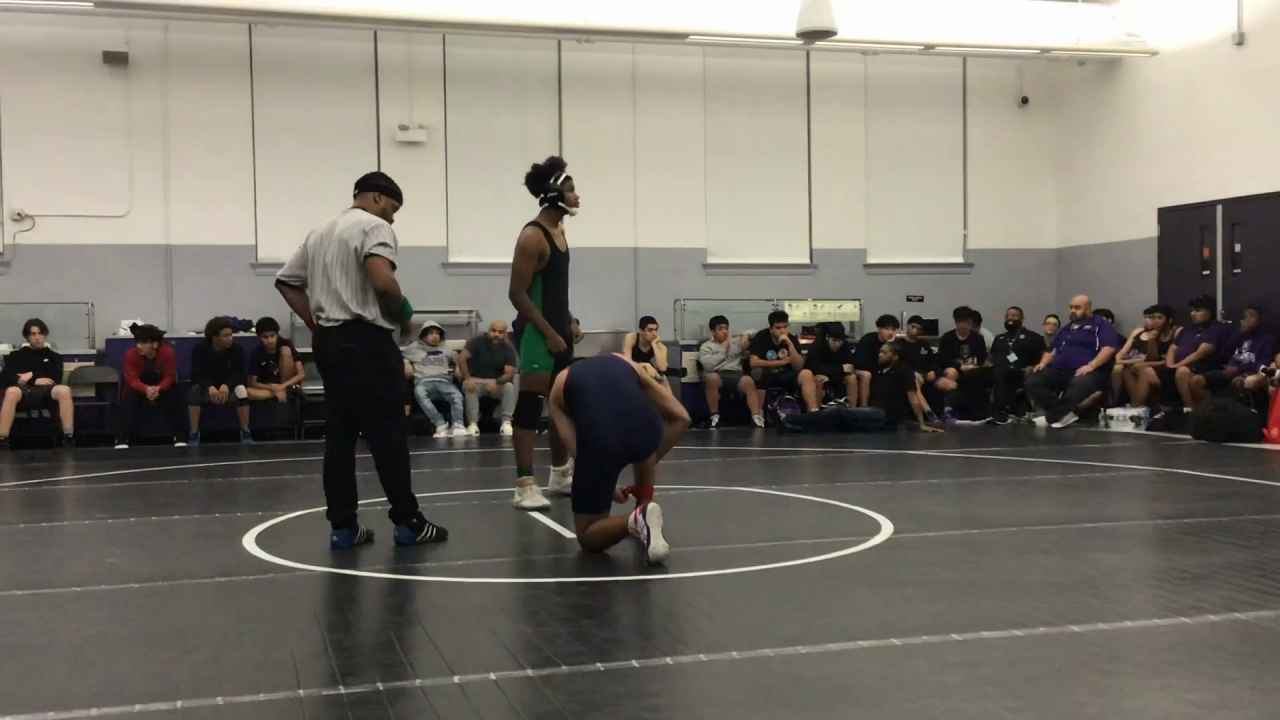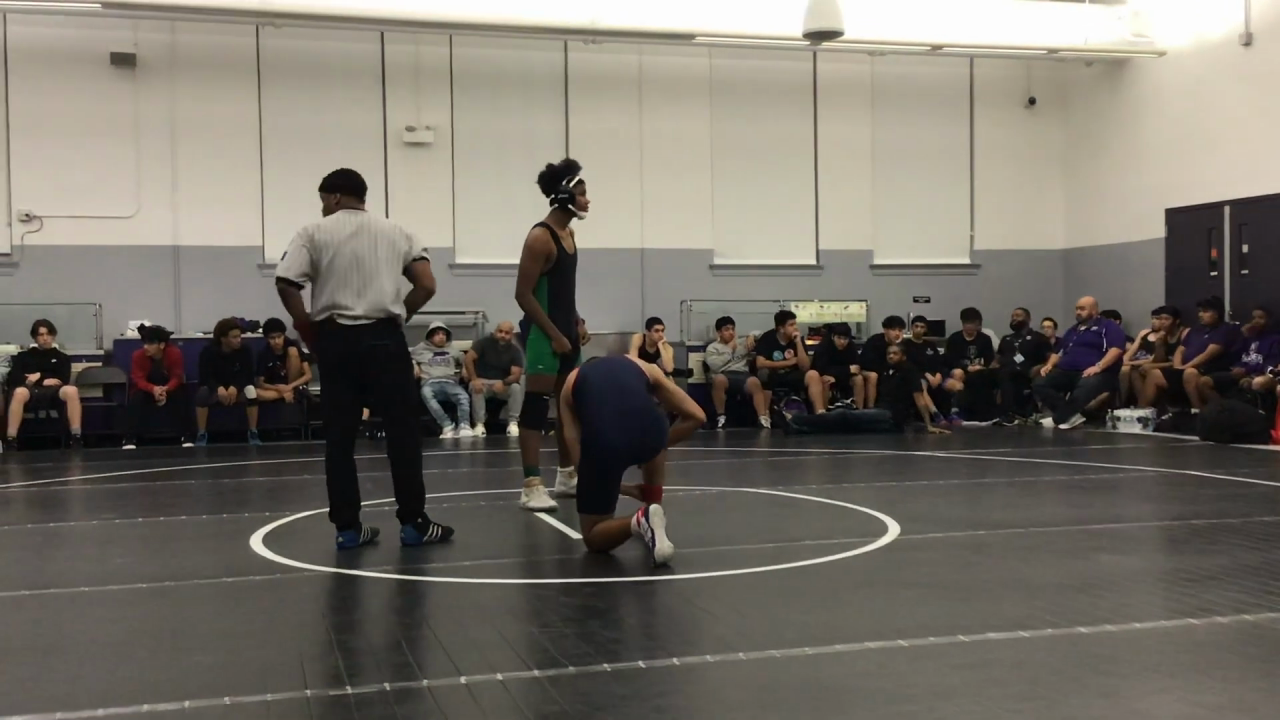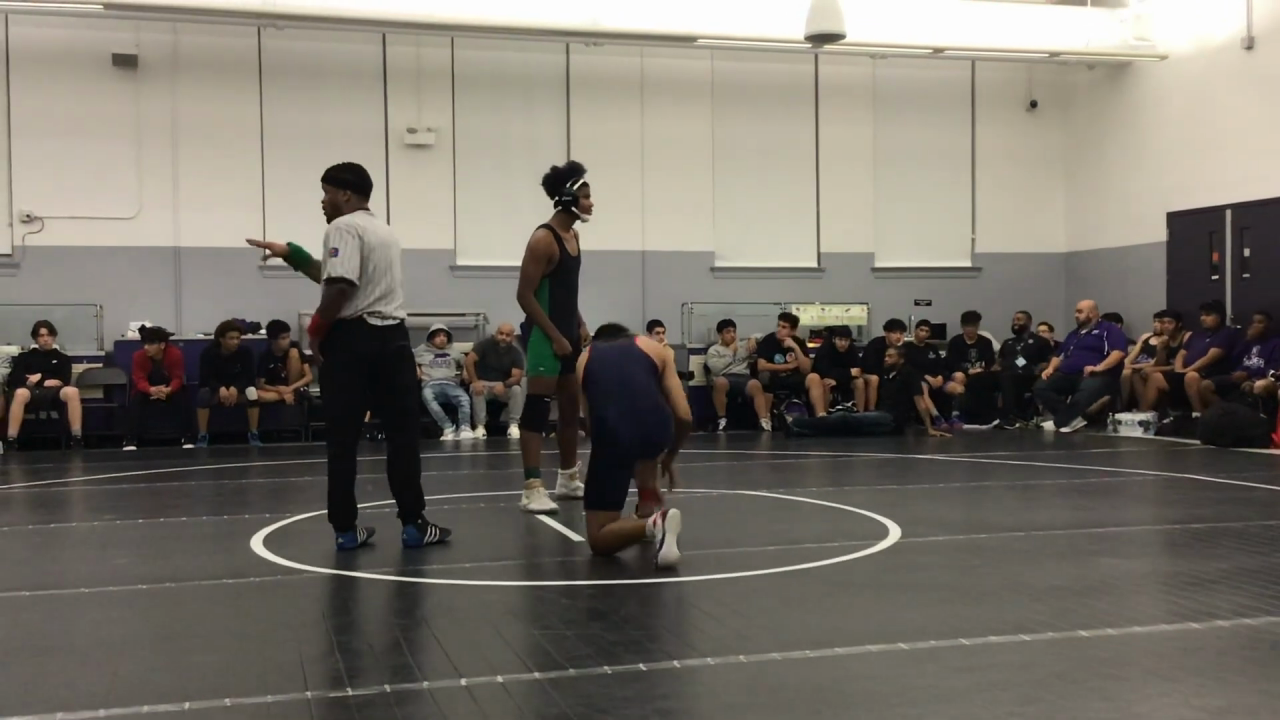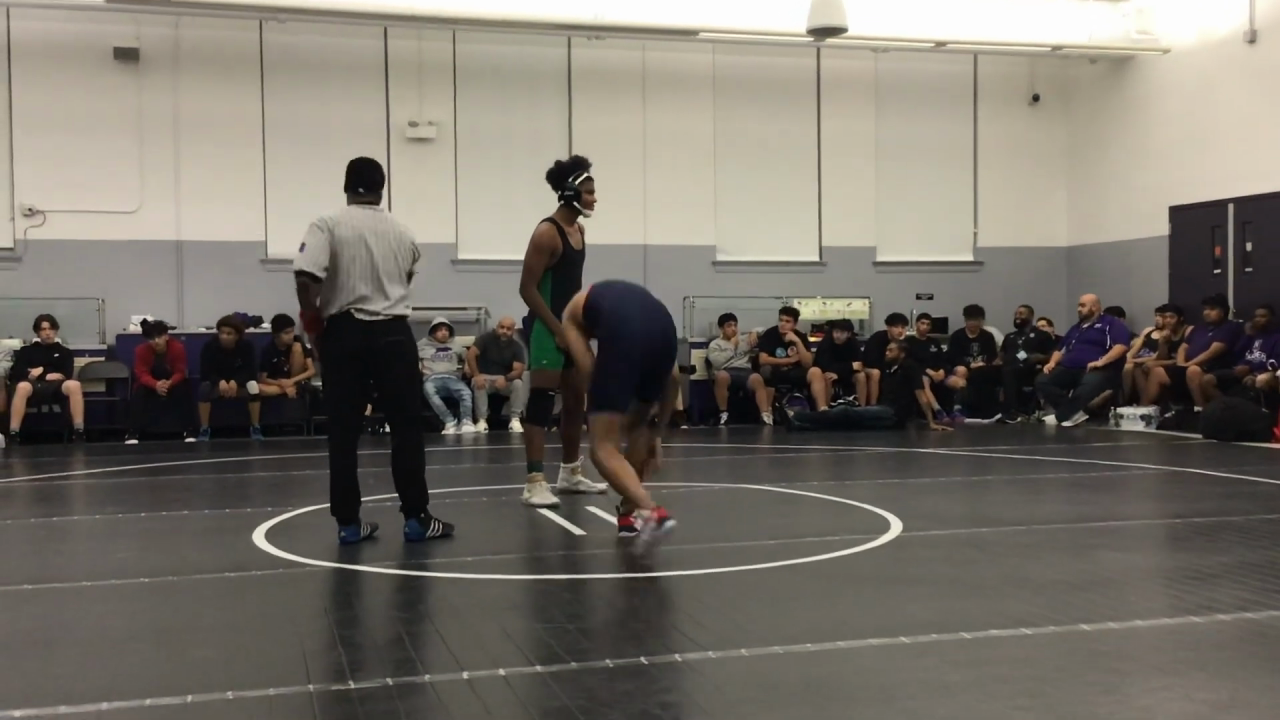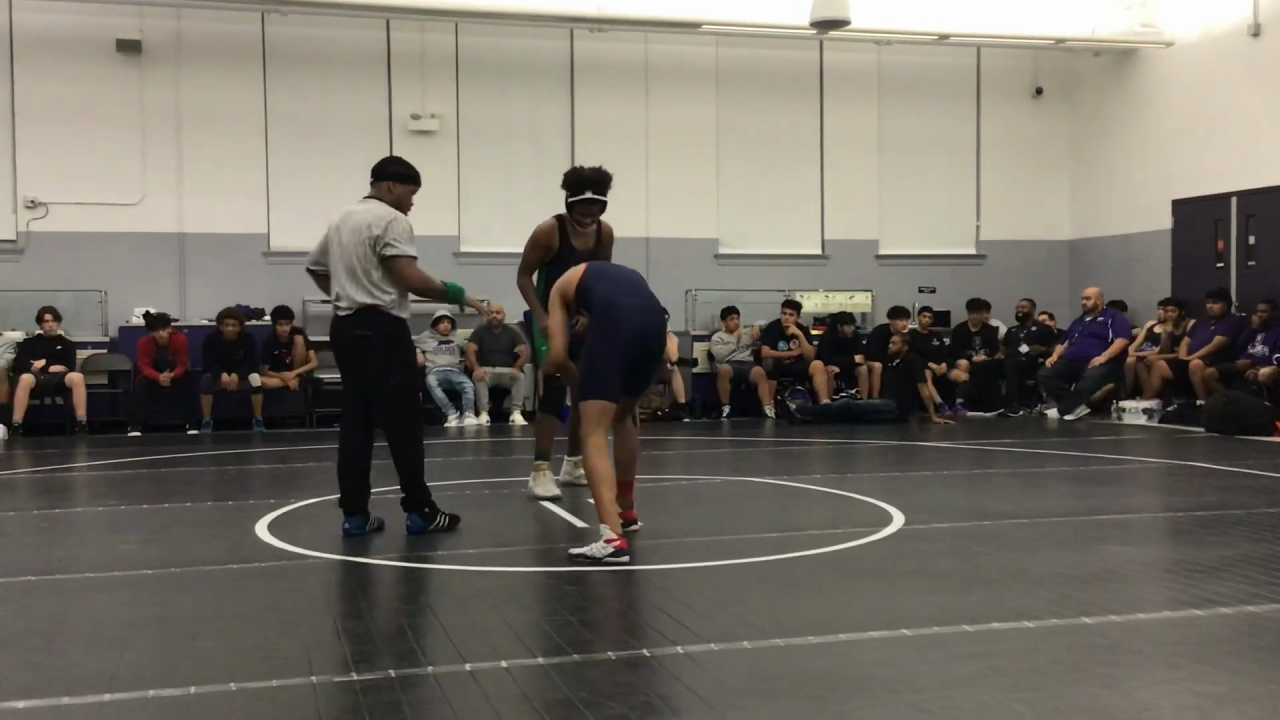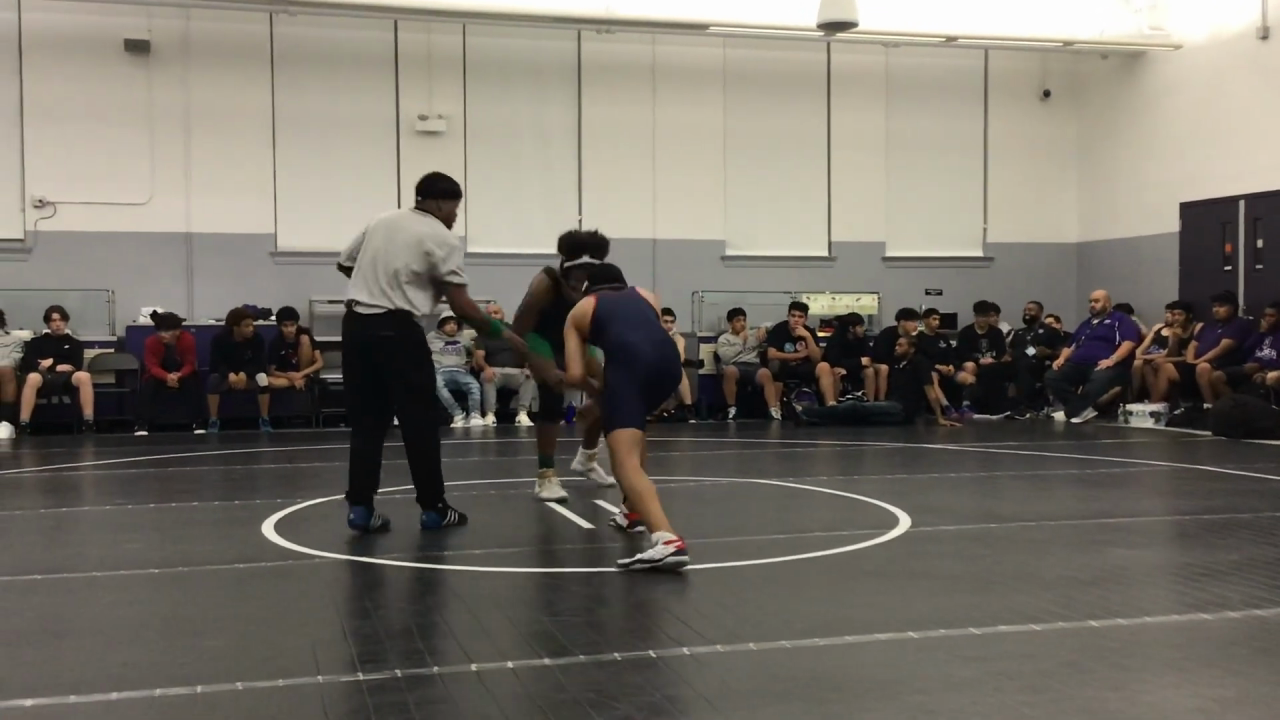
dt=0.5s
person 1, frame 1
left shoulder: (319, 233)
right shoulder: (374, 227)
left elbow: (286, 282)
right elbow: (382, 282)
left wrist: (315, 322)
right wrist: (403, 312)
left hip: (328, 340)
right hip: (364, 340)
left knee: (339, 434)
right knee: (387, 433)
left ankle: (342, 526)
right ankle: (407, 521)
person 1, frame 2
left shoulder: (314, 233)
right shoulder: (395, 233)
left elbow: (285, 283)
right elbow: (427, 285)
left wrist: (307, 328)
left hip: (334, 340)
right hip: (383, 338)
left knee: (339, 436)
right knee: (402, 432)
left ankle: (347, 527)
right ankle: (413, 522)
person 1, frame 3
left shoulder: (344, 227)
right shoulder: (385, 232)
left elbow: (340, 285)
left wrist: (317, 327)
right wrist: (290, 253)
left hip: (350, 339)
right hip: (393, 337)
left knee: (342, 438)
right knee: (402, 433)
left ankle: (345, 528)
right ankle: (412, 523)
person 1, frame 4
left shoulder: (328, 224)
right shoulder: (402, 231)
left elbow: (306, 278)
left wrist: (312, 320)
left hip: (344, 333)
right hip: (394, 334)
left knee: (343, 432)
right knee: (406, 427)
left ankle: (348, 522)
right ankle: (416, 518)
person 1, frame 5
left shoulder: (341, 220)
right shoulder: (391, 221)
left elbow: (315, 268)
right elbow: (409, 278)
right wrist: (458, 295)
left hip: (345, 326)
right hip: (380, 328)
left knee: (356, 422)
right knee: (402, 422)
left ankle: (354, 513)
right ankle: (419, 511)
person 1, frame 6
left shoulder: (380, 222)
right shoulder: (442, 240)
left elbow: (345, 264)
right elbow: (462, 306)
right wrist: (501, 332)
left hip: (356, 324)
right hip: (397, 330)
left knee: (366, 421)
right knee: (418, 421)
left ankle: (361, 507)
right ankle: (433, 507)
person 2, frame 1
left shoulder: (559, 231)
right shoulder: (533, 236)
right elbow: (517, 294)
left wrist: (569, 322)
right wrist: (549, 334)
left hip: (559, 330)
right hip: (537, 333)
right knee: (530, 405)
left ankle: (561, 474)
right ankle: (525, 485)
person 2, frame 2
left shoulder: (569, 233)
right shoulder: (540, 237)
right elbow: (524, 294)
left wrist: (577, 323)
right wrist: (553, 335)
left hip: (566, 330)
right hip: (543, 334)
right knee: (536, 406)
left ankle: (567, 475)
right ankle: (532, 486)
person 2, frame 3
left shoulder: (573, 235)
right shoulder: (543, 239)
right elbow: (525, 295)
left wrist: (580, 325)
right wrist: (554, 336)
left hip: (569, 333)
right hip: (545, 335)
left knee: (572, 406)
right knee: (537, 408)
left ankle: (568, 478)
right ankle: (532, 488)
person 2, frame 4
left shoulder: (579, 230)
right shoulder: (546, 233)
right elbow: (527, 288)
right wrist: (557, 329)
right hip: (548, 329)
left knee: (576, 401)
right knee: (542, 402)
left ankle: (570, 473)
right ankle: (534, 483)
person 2, frame 5
left shoulder: (605, 233)
right shoulder: (548, 231)
right elbow: (524, 276)
right wrist: (540, 317)
left hip: (582, 320)
right hip: (551, 319)
right knee: (554, 389)
left ankle: (573, 466)
right ankle: (541, 472)
person 2, frame 6
right shoulder: (544, 284)
right elbow: (518, 333)
right wrist: (546, 370)
right hip: (537, 331)
right knee: (552, 391)
left ankle: (586, 459)
right ankle: (545, 477)
person 3, frame 1
left shoulder: (561, 383)
right shoulder: (625, 363)
left elbow: (578, 450)
right elbow: (681, 417)
left wrist: (609, 490)
right wrist: (652, 459)
left hip: (599, 440)
right hip: (646, 429)
left knee: (587, 536)
left ankle: (637, 519)
right ankle: (644, 508)
person 3, frame 2
left shoulder: (573, 380)
right shoulder: (641, 365)
left elbow: (580, 460)
right elbow: (696, 416)
left wrist: (625, 489)
left hip: (602, 440)
right hip: (649, 431)
left knee: (593, 537)
left ankle: (640, 521)
right ankle: (652, 510)
person 3, frame 3
left shoulder: (586, 358)
right shoulder: (654, 348)
right elbow: (684, 417)
right wrist: (669, 458)
left hip: (612, 434)
right hip: (656, 428)
left knee: (600, 541)
left ankle: (652, 523)
right ankle: (649, 516)
person 3, frame 4
left shoulder: (574, 309)
right shoulder: (639, 294)
left elbow: (589, 370)
right elbow: (672, 376)
right wrist: (656, 432)
left hip: (622, 334)
right hip: (664, 330)
left knee: (603, 449)
right knee: (637, 424)
left ankle: (651, 512)
right ankle: (630, 512)
person 3, frame 5
left shoulder: (566, 283)
right shoulder: (630, 275)
left elbow: (558, 357)
right elbow: (652, 333)
left wrist: (578, 378)
right wrist: (628, 395)
left hip: (612, 323)
right hip: (654, 322)
left knee: (593, 436)
right knee: (624, 416)
left ankle: (612, 539)
right ankle: (626, 510)
person 3, frame 6
left shoulder: (580, 309)
right shoulder: (645, 296)
left elbow: (575, 376)
left wrist: (592, 388)
left hip: (628, 361)
right hip: (668, 360)
left knee: (626, 462)
right knee: (633, 427)
left ankle: (667, 540)
right ankle: (634, 511)
